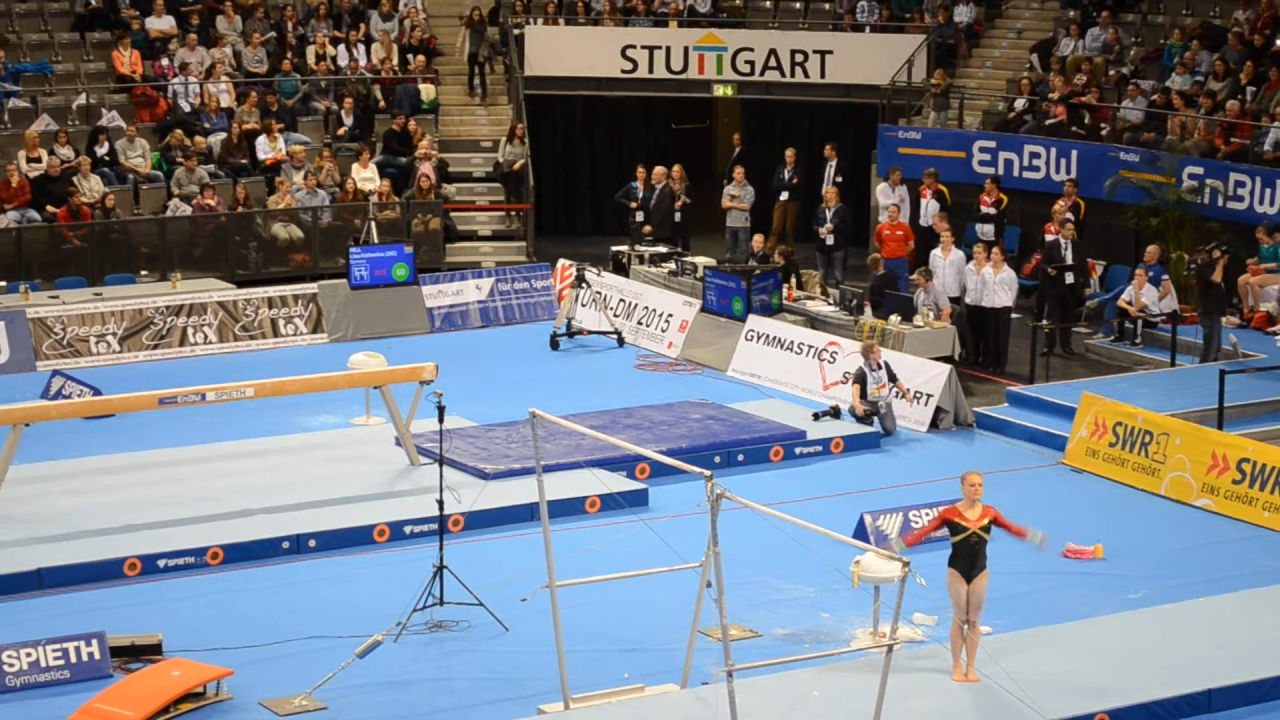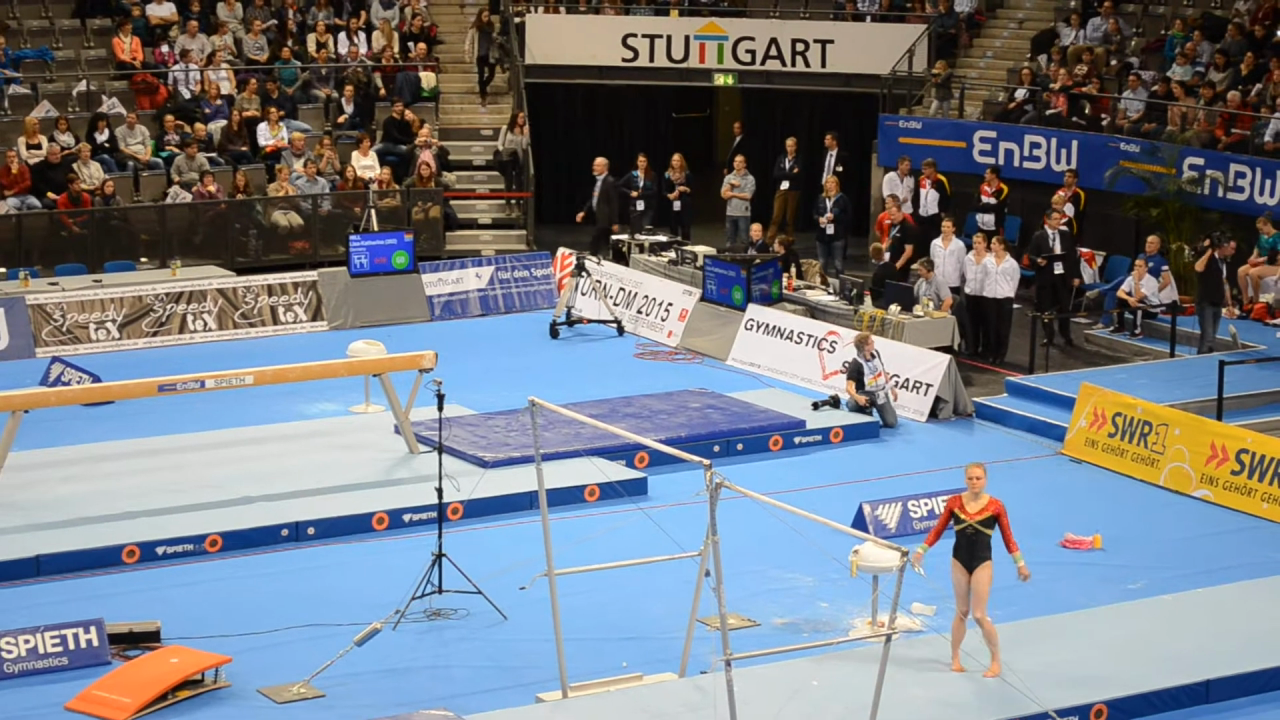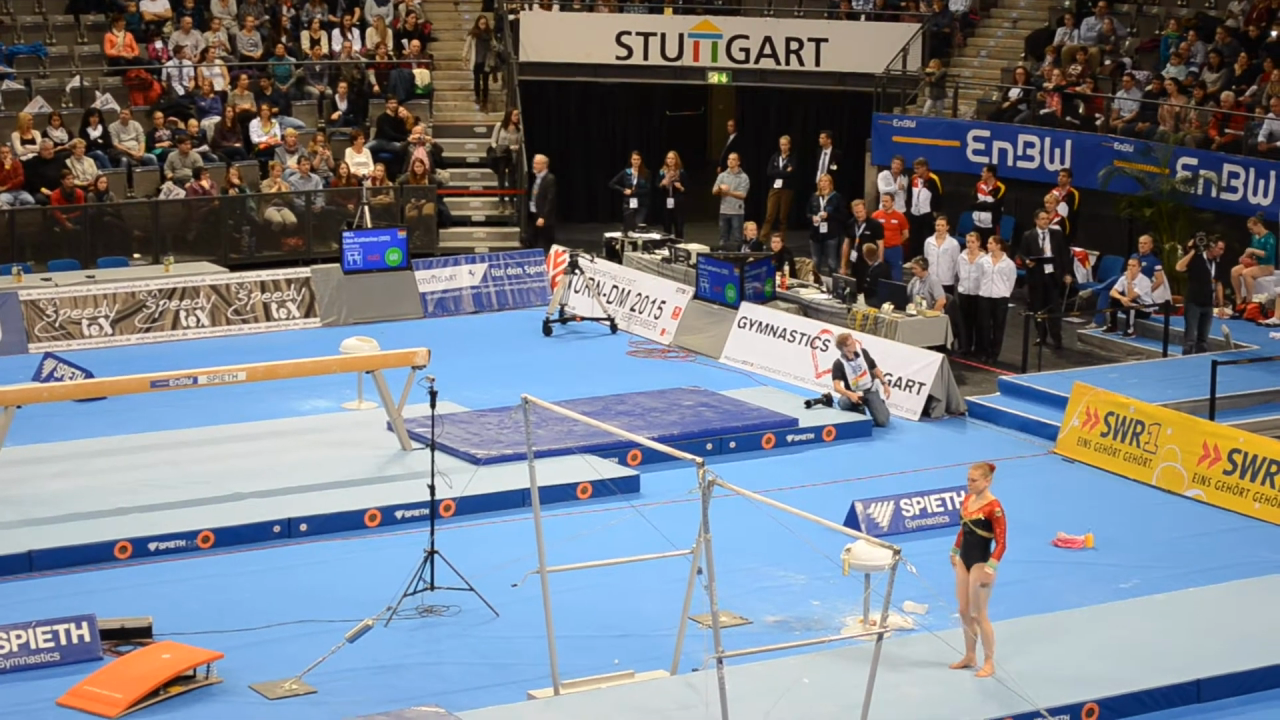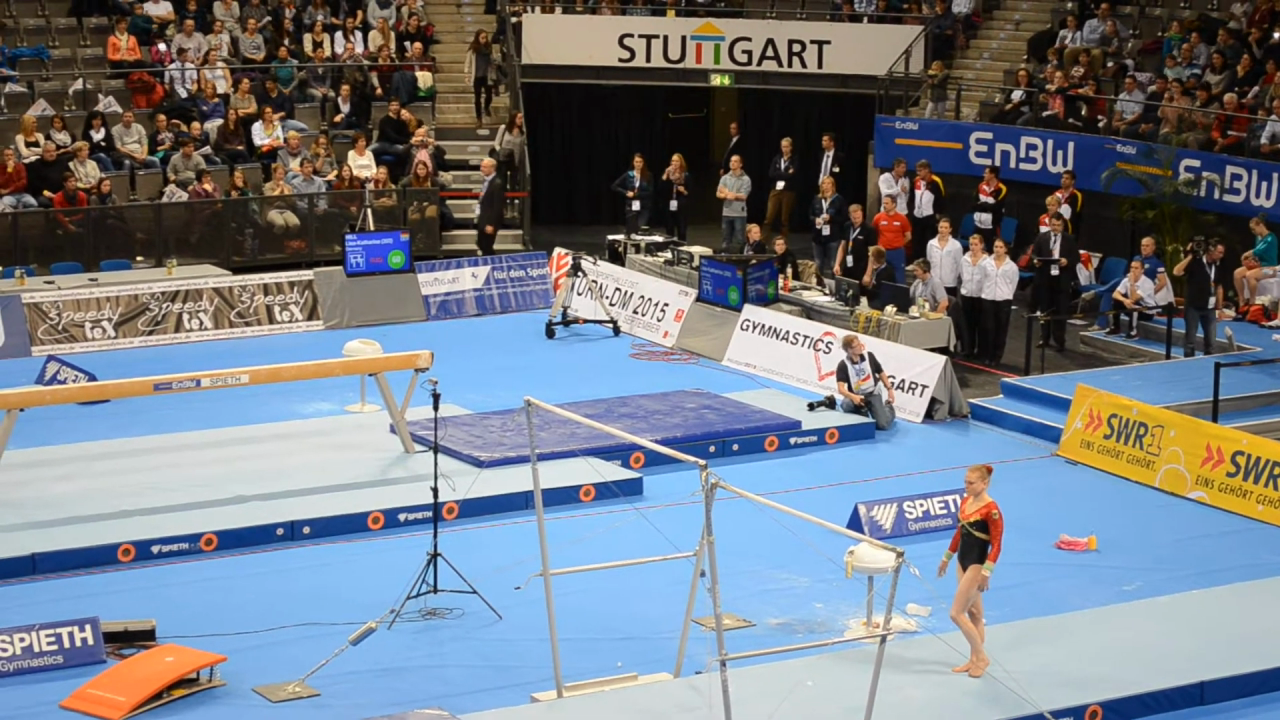
dt=0.7s
person 1, frame 1
left shoulder: (990, 512)
right shoulder: (950, 513)
left elbow: (1010, 527)
right elbow: (925, 531)
left wrist: (1033, 536)
right wrist: (901, 544)
left hip: (980, 572)
right hip: (957, 571)
left knee: (974, 621)
right knee: (960, 619)
left ankle: (970, 667)
right ankle: (957, 667)
person 1, frame 2
left shoulder: (996, 506)
right shoulder: (954, 502)
left elbow: (1008, 537)
right elbow: (939, 529)
left wrist: (1020, 563)
right wrist: (921, 551)
left hip: (983, 563)
right hip: (959, 561)
left knee: (979, 615)
right knee: (962, 611)
left ankle: (996, 660)
right ankle: (955, 657)
person 1, frame 3
left shoulder: (994, 508)
right shoulder: (968, 499)
left elbow: (1001, 543)
left wrist: (989, 570)
right wrist: (954, 552)
left hip: (980, 563)
right hip: (964, 560)
left knee: (978, 615)
right knee: (964, 612)
left ankle: (989, 663)
right ankle: (970, 656)
person 1, frame 4
left shoulder: (991, 510)
right shoulder: (965, 501)
left elbow: (996, 545)
left wrist: (986, 573)
right wrist: (946, 558)
left hip: (977, 565)
right hip: (963, 562)
left knee: (957, 613)
right knee: (974, 613)
left ankle: (981, 657)
right ankle: (974, 659)
